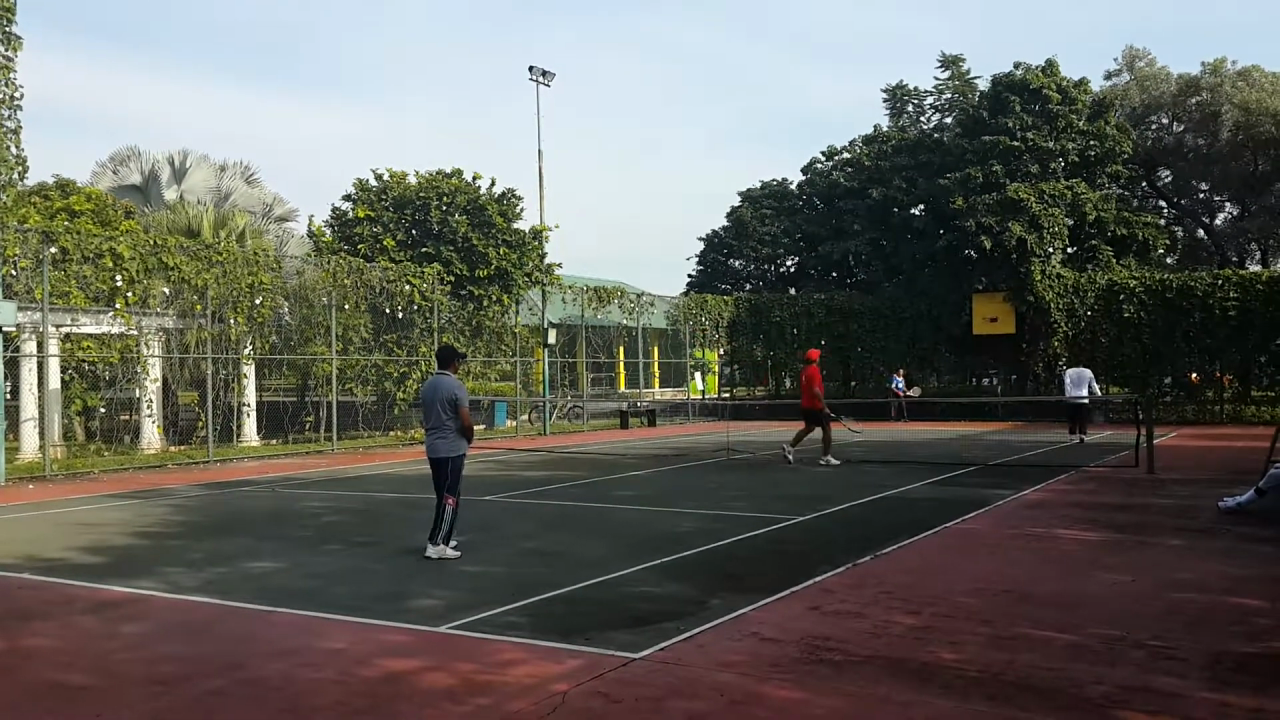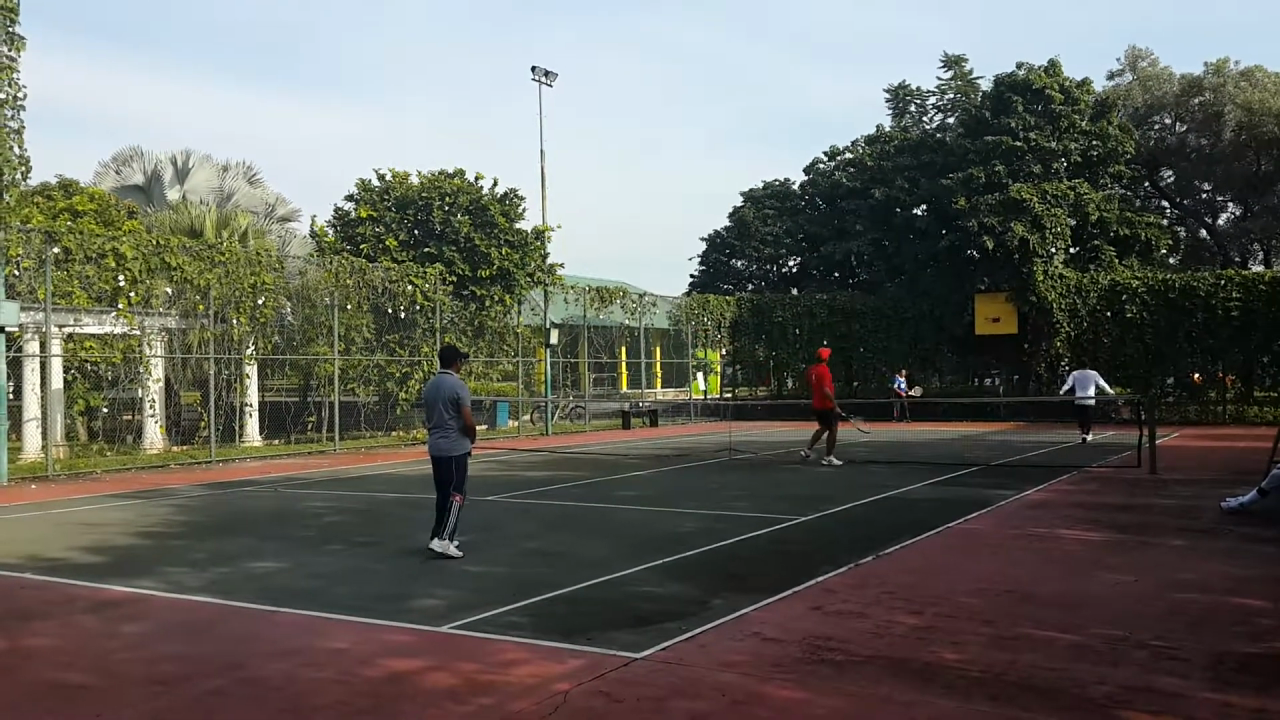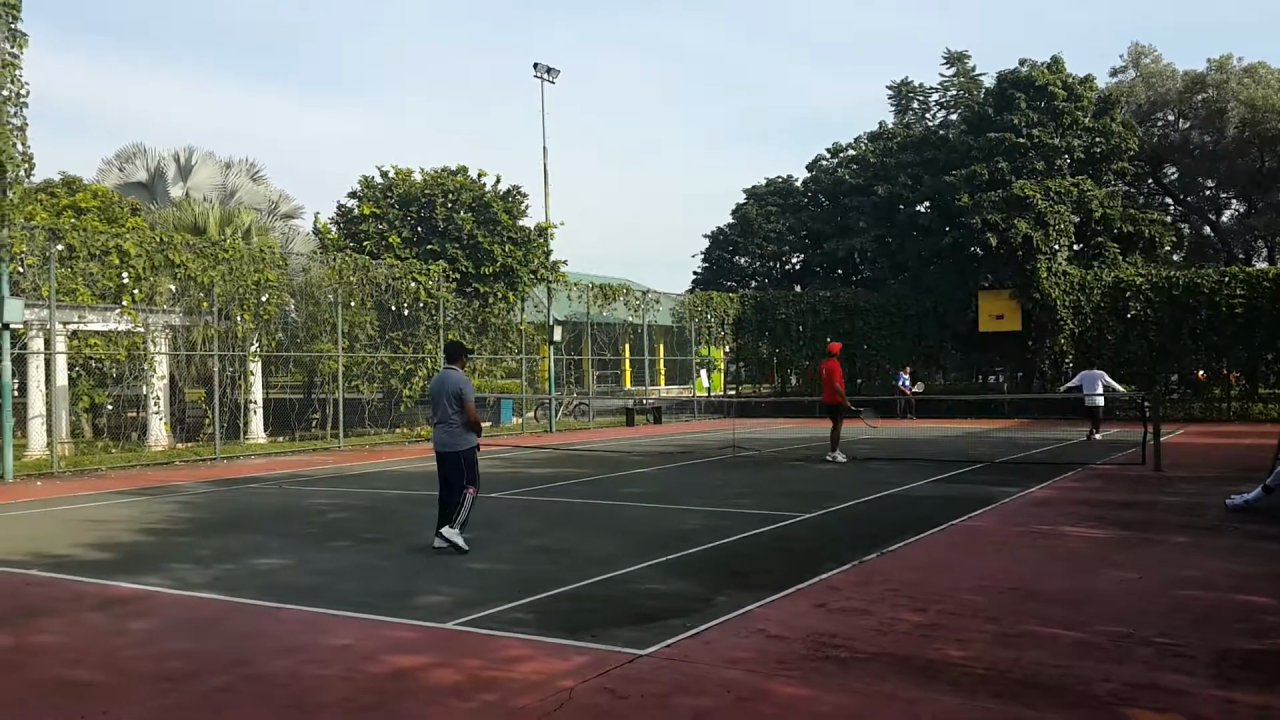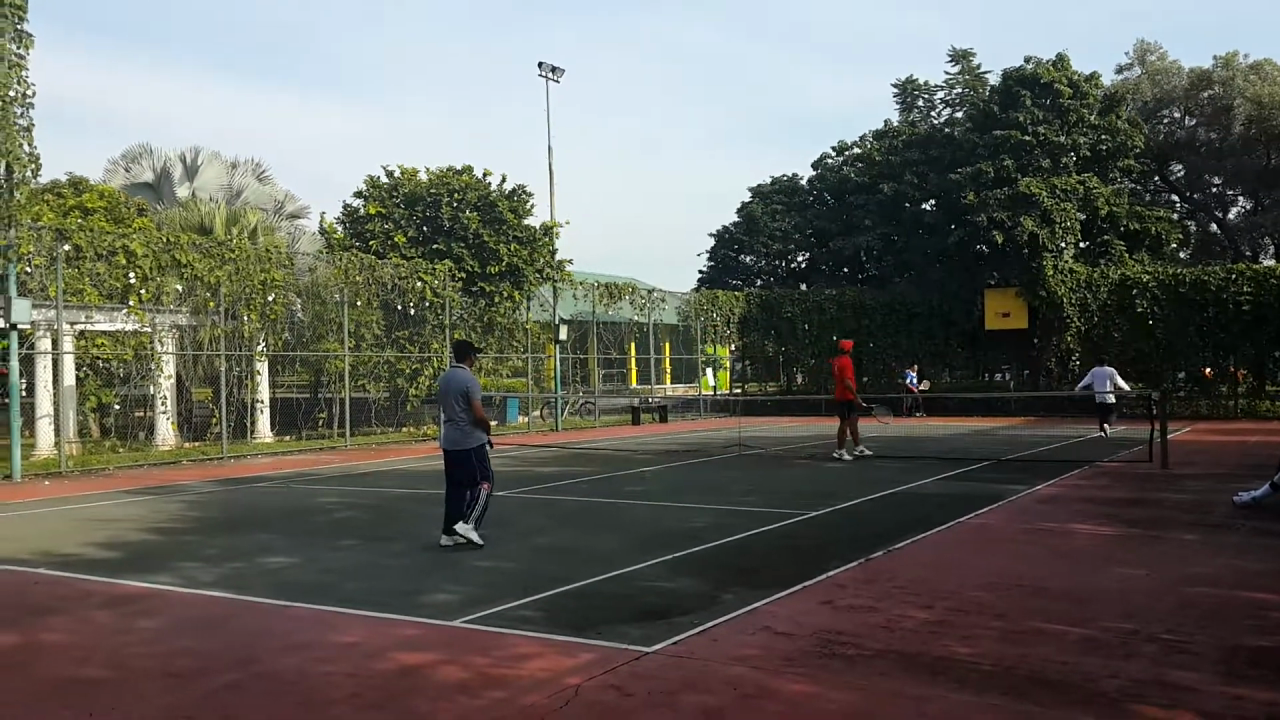
dt=0.1s
person 1, frame 1
left shoulder: (427, 386)
right shoulder: (456, 386)
right elbow: (466, 422)
right wrist: (469, 440)
left hip: (433, 448)
right hip: (452, 449)
left knee: (443, 496)
right knee: (449, 498)
left ankle: (441, 540)
right ankle: (436, 545)
person 1, frame 2
left shoulder: (429, 385)
right shoulder: (458, 385)
right elbow: (468, 421)
right wrist: (471, 439)
left hip: (435, 447)
right hip: (455, 448)
left knee: (444, 495)
right knee: (455, 495)
left ankle: (442, 537)
right ankle: (441, 540)
person 1, frame 3
left shoulder: (435, 381)
right shoulder: (462, 381)
right elbow: (472, 416)
right wrist: (478, 432)
left hip: (441, 443)
right hip: (462, 443)
left knee: (448, 490)
right knee: (469, 488)
left ankle: (442, 536)
right ankle: (453, 528)
person 1, frame 4
left shoulder: (443, 378)
right shoulder: (469, 379)
right elbow: (479, 415)
right wrist: (487, 431)
left hip: (449, 441)
right hip: (470, 440)
left knee: (455, 488)
right knee: (483, 483)
